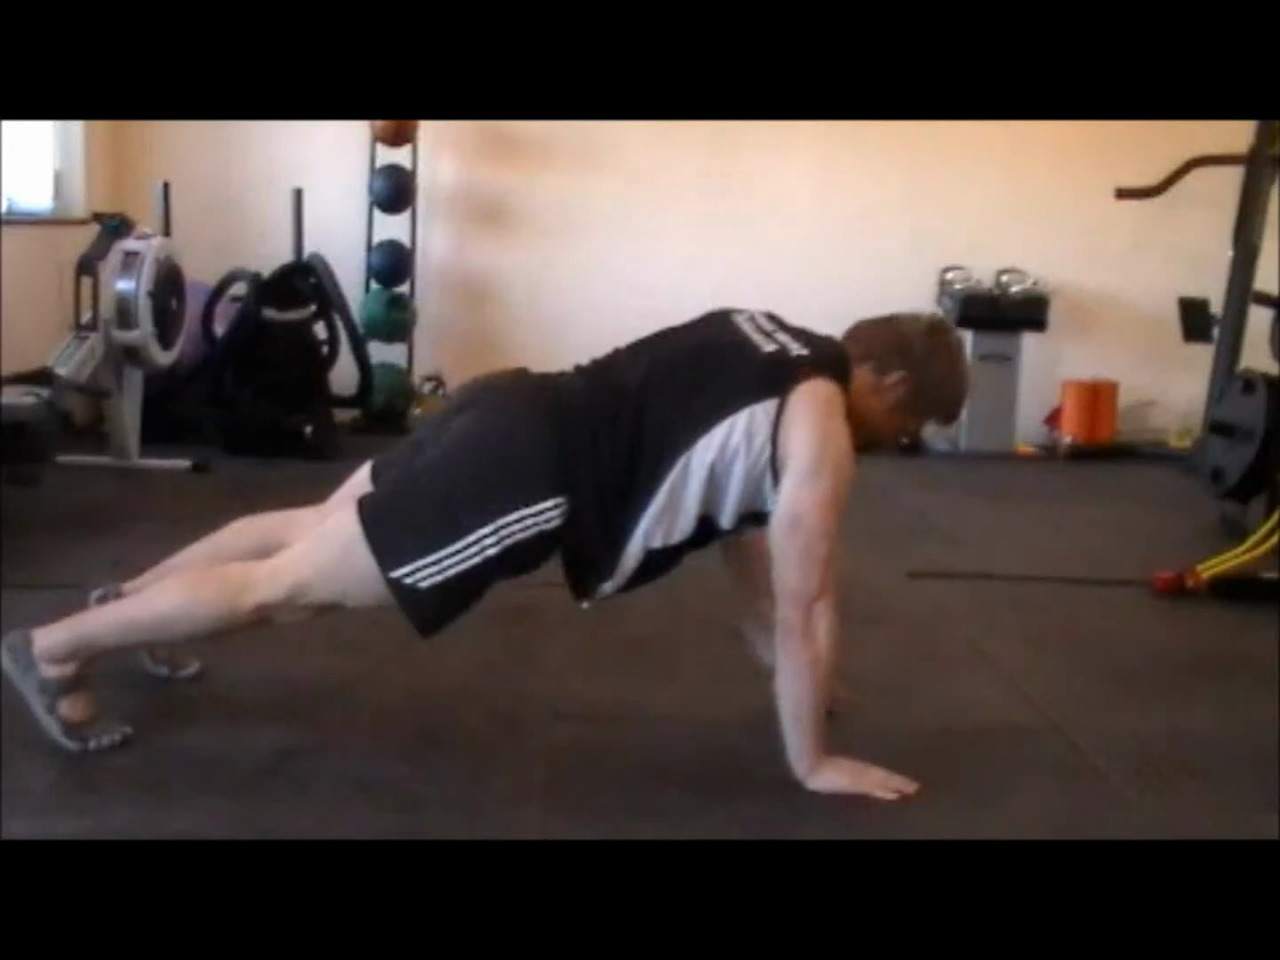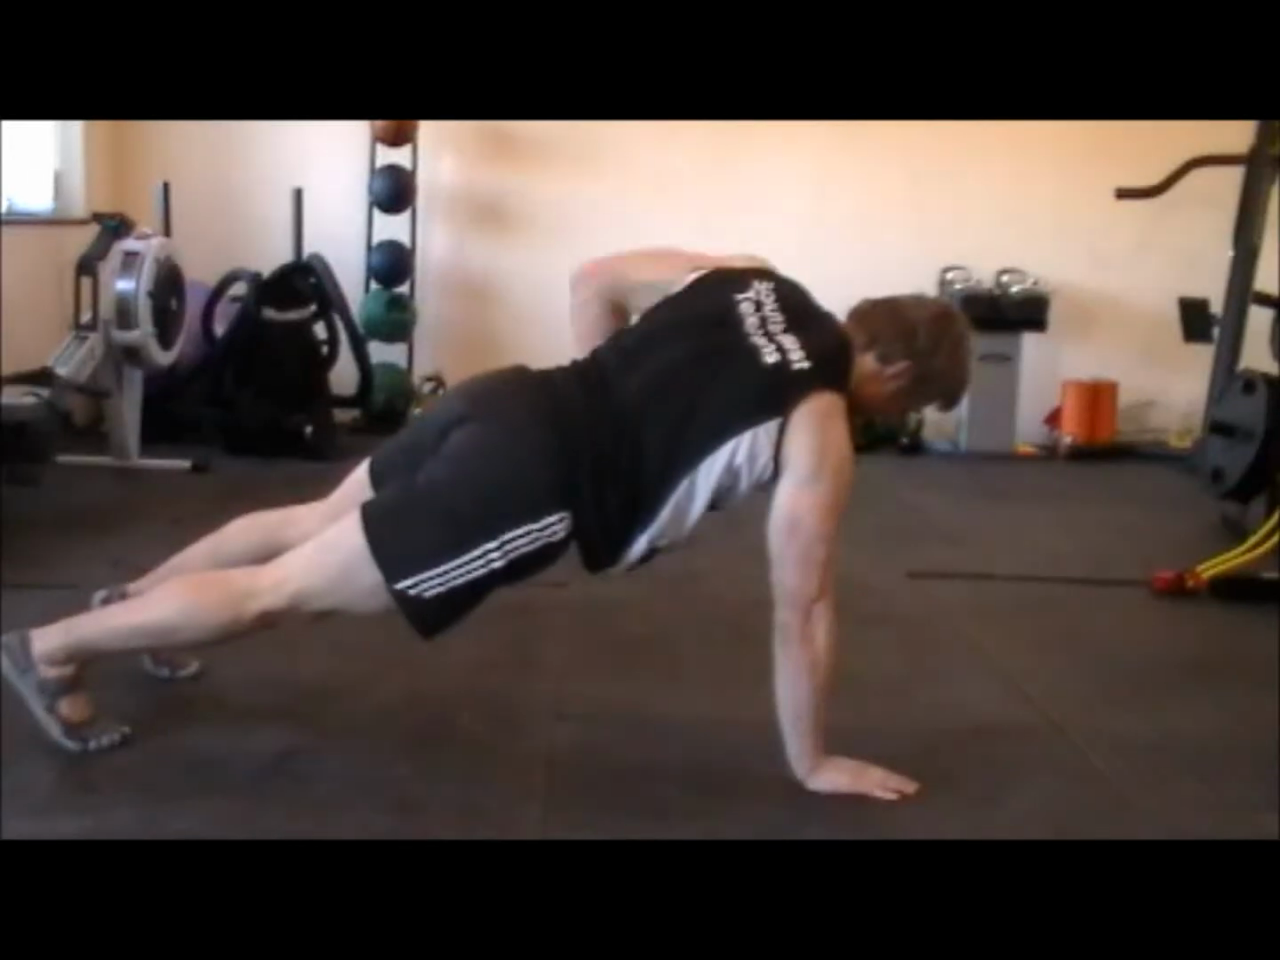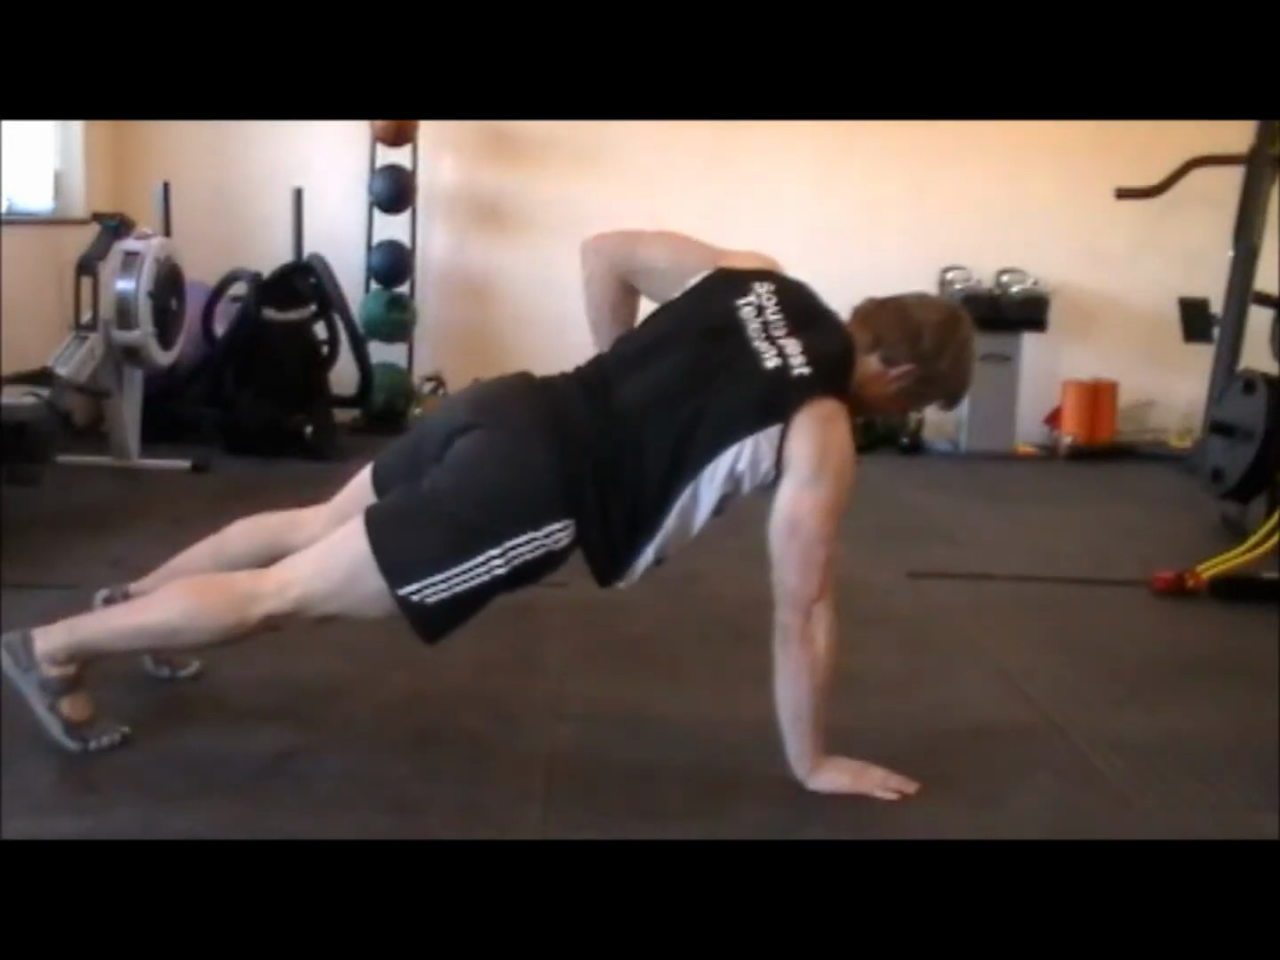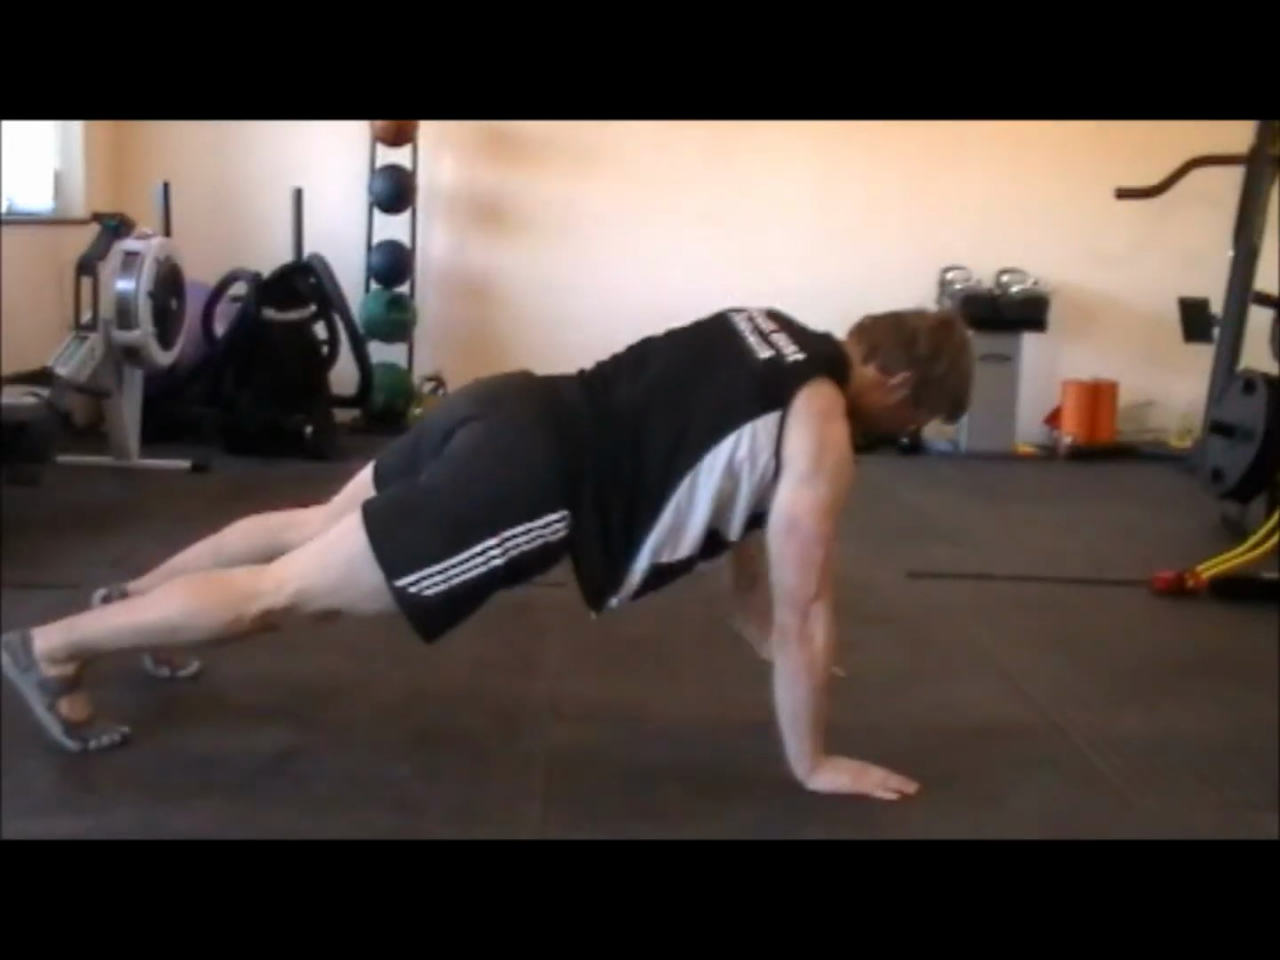
dt=0.4s
person 1, frame 1
left shoulder: (779, 353)
right shoulder: (823, 422)
left elbow: (734, 501)
right elbow: (804, 604)
left wrist: (779, 659)
right wrist: (813, 761)
left hip: (506, 411)
right hip: (525, 477)
left knee: (308, 528)
right knee: (284, 585)
left ankle: (128, 594)
person 1, frame 2
left shoulder: (755, 279)
right shoulder: (820, 423)
left elbow: (593, 282)
right elbow: (802, 606)
right wrist: (814, 763)
left hip: (501, 404)
right hip: (526, 484)
left knee: (311, 523)
right knee: (288, 587)
left ankle: (127, 599)
person 1, frame 3
left shoulder: (756, 273)
right shoulder: (822, 431)
left elbow: (599, 252)
right elbow: (801, 610)
right wrist: (813, 763)
left hip: (503, 409)
right hip: (524, 487)
left knee: (315, 527)
right knee: (288, 595)
left ankle: (136, 592)
person 1, frame 4
left shoulder: (776, 339)
right shoulder: (823, 429)
right elbow: (806, 606)
left wrist: (750, 618)
right wrist: (812, 761)
left hip: (508, 412)
right hip: (522, 482)
left knee: (315, 525)
right knee: (287, 592)
left ankle: (132, 592)
